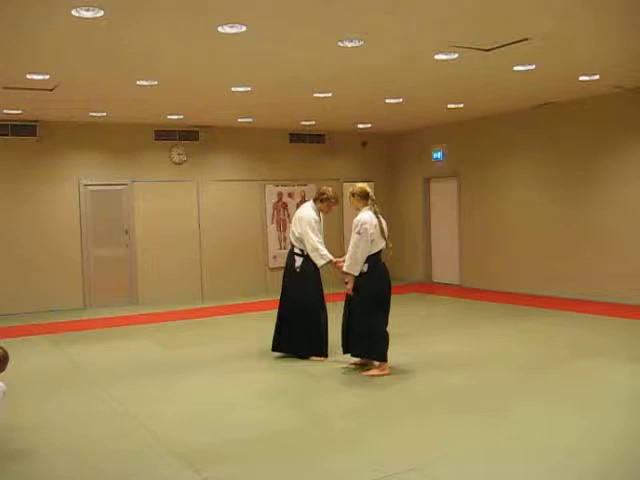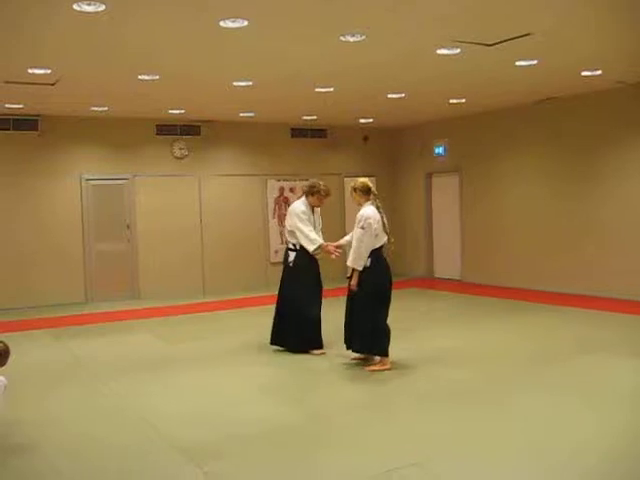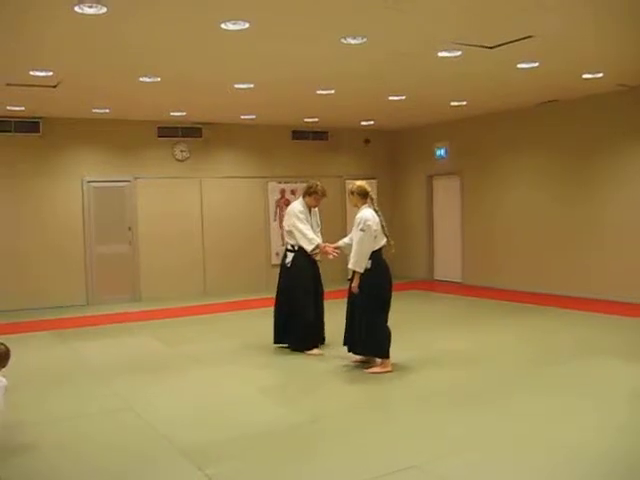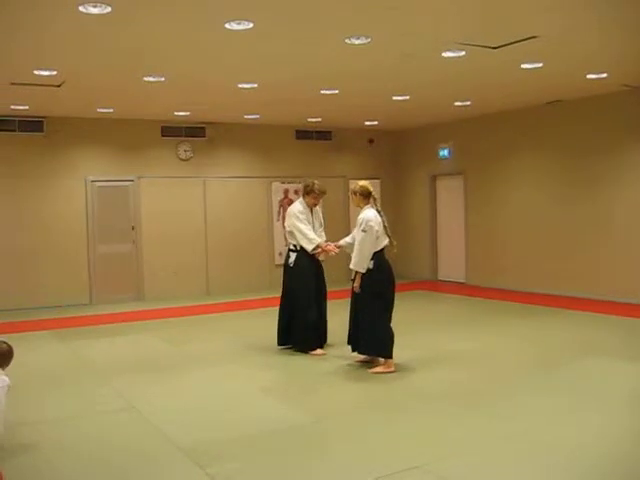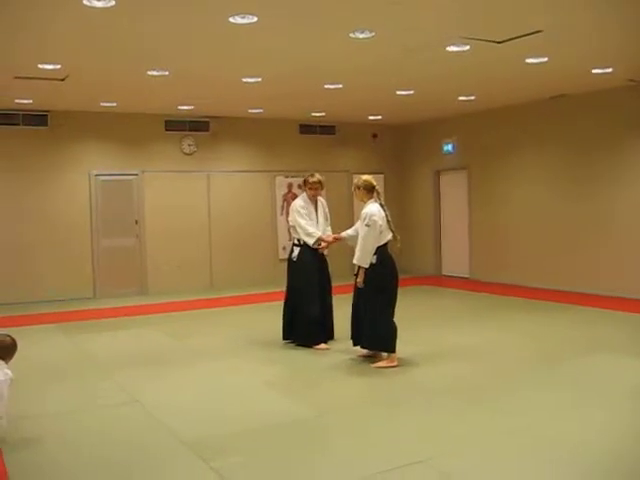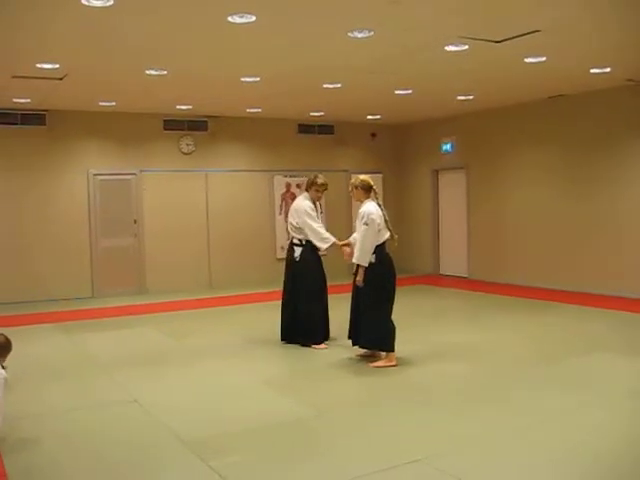
dt=0.4s
person 1, frame 1
left shoulder: (362, 219)
right shoulder: (376, 217)
left elbow: (358, 251)
left wrist: (351, 279)
right wrist: (345, 260)
left hip: (369, 274)
right hip: (378, 270)
left knee: (372, 318)
right knee: (362, 315)
left ankle: (382, 365)
right ankle: (368, 357)
person 1, frame 2
left shoulder: (365, 214)
right shoulder: (374, 211)
left elbow: (361, 247)
left wrist: (355, 275)
right wrist: (337, 244)
left hip: (371, 268)
right hip: (376, 266)
left knee: (373, 313)
right knee: (363, 310)
left ankle: (384, 360)
right ankle: (369, 352)
person 1, frame 3
left shoulder: (364, 216)
right shoulder: (370, 213)
left elbow: (361, 249)
right elbow: (354, 239)
left wrist: (356, 277)
right wrist: (334, 246)
left hip: (371, 271)
right hip: (374, 268)
left knee: (374, 315)
right knee: (364, 312)
left ankle: (385, 362)
right ankle: (369, 354)
person 1, frame 4
left shoulder: (367, 217)
right shoulder: (372, 213)
left elbow: (363, 249)
right elbow: (357, 238)
left wrist: (358, 277)
right wrist: (337, 245)
left hip: (374, 271)
right hip: (377, 268)
left knee: (378, 314)
right knee: (367, 312)
left ankle: (387, 362)
right ankle: (373, 354)
person 1, frame 5
left shoulder: (371, 211)
right shoulder: (374, 208)
left elbow: (367, 244)
right elbow: (358, 231)
left wrist: (361, 272)
right wrist: (338, 236)
left hip: (378, 266)
right hip: (378, 264)
left knee: (380, 309)
right knee: (368, 307)
left ankle: (391, 357)
right ankle: (376, 349)
person 1, frame 6
left shoulder: (368, 211)
right shoulder: (372, 207)
left elbow: (366, 243)
left wrist: (361, 271)
right wrist: (351, 244)
left hip: (376, 265)
right hip: (377, 262)
left knee: (379, 309)
right knee: (367, 306)
left ankle: (390, 356)
right ankle: (374, 348)
person 2, frame 1
left shoulder: (313, 211)
right shoulder: (308, 215)
right elbow: (314, 244)
left wrist: (331, 260)
right wrist: (333, 262)
left hip: (301, 261)
right hip: (302, 263)
left knee: (297, 304)
right knee: (310, 306)
left ankle: (293, 345)
right ankle: (309, 349)
person 2, frame 2
left shoulder: (314, 210)
right shoulder: (297, 209)
right elbow: (306, 234)
left wrist: (323, 247)
right wrist: (324, 246)
left hip: (308, 256)
right hip: (297, 257)
left knee: (312, 298)
right knee: (303, 300)
left ankle: (291, 339)
right ankle: (309, 343)
person 2, frame 3
left shoulder: (313, 211)
right shoulder: (294, 210)
right elbow: (305, 234)
left wrist: (320, 248)
right wrist: (322, 246)
left hip: (308, 257)
right hip: (295, 259)
left knee: (314, 298)
right knee: (301, 301)
left ankle: (311, 339)
right ankle: (305, 343)
person 2, frame 4
left shoulder: (315, 210)
right shoulder: (295, 210)
left elbow: (319, 231)
right elbow: (305, 234)
left wrist: (322, 247)
right wrist: (323, 245)
left hip: (311, 258)
right hip: (298, 258)
left knee: (317, 298)
right knee: (303, 301)
left ankle: (311, 339)
right ankle: (307, 343)
person 2, frame 5
left shoulder: (322, 203)
right shoulder: (298, 205)
left elbow: (326, 226)
right elbow: (306, 228)
left wrist: (326, 241)
right wrist: (324, 238)
left hip: (317, 252)
right hip: (302, 253)
left knee: (322, 293)
right knee: (307, 296)
left ankle: (320, 334)
right ankle: (311, 338)
person 2, frame 6
left shoulder: (312, 203)
right shoulder: (303, 206)
right elbow: (315, 230)
left wrist: (321, 243)
right wrist: (336, 243)
left hip: (308, 250)
right hip: (301, 253)
left knee: (316, 292)
right knee: (307, 294)
left ankle: (296, 333)
right ankle: (311, 337)
